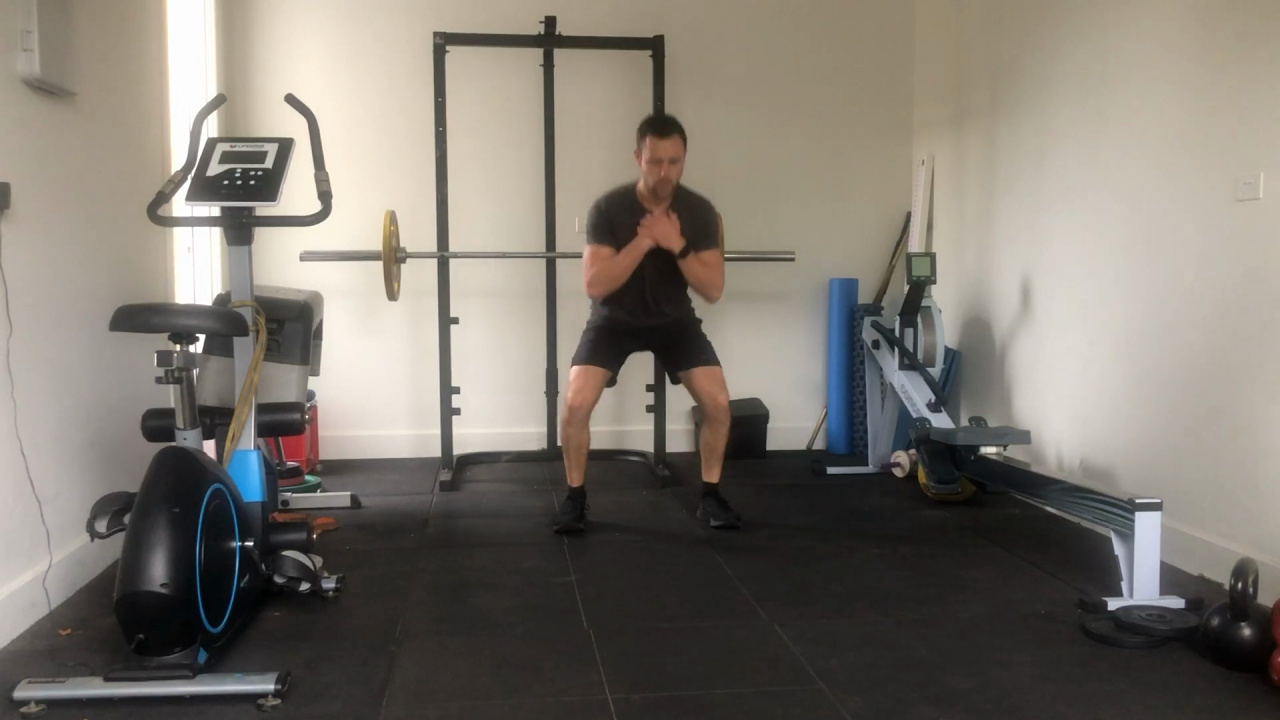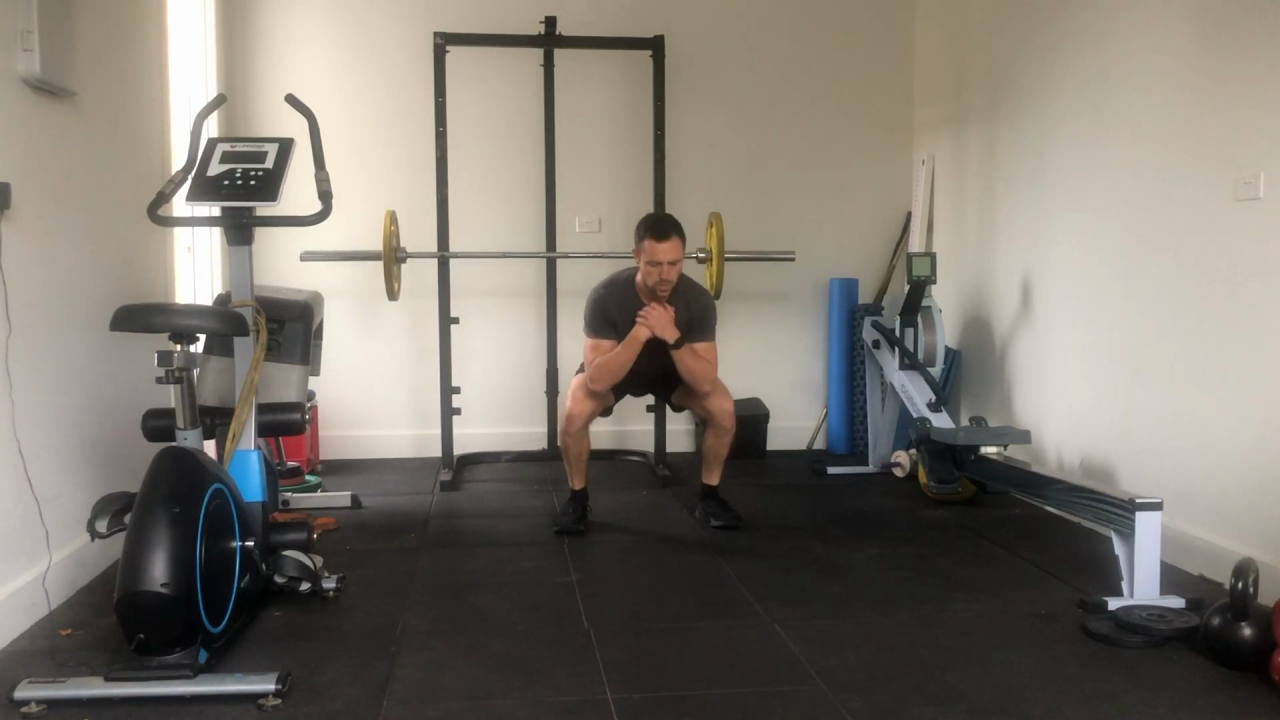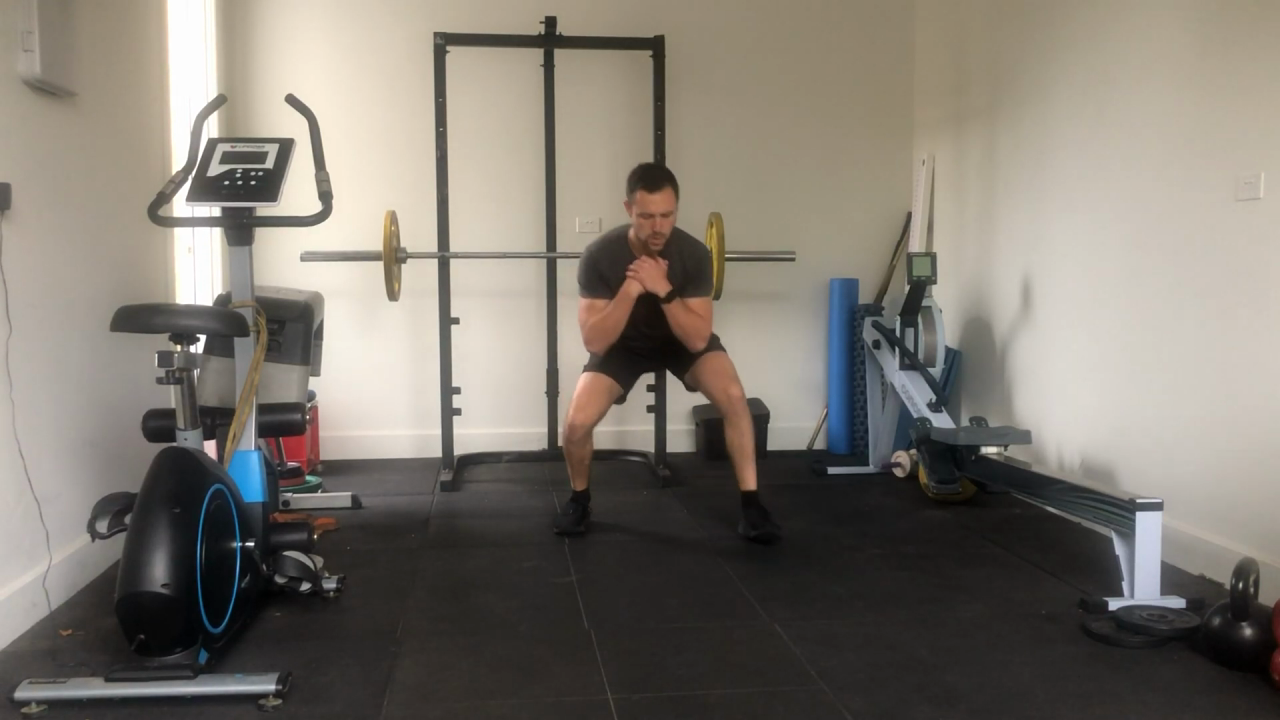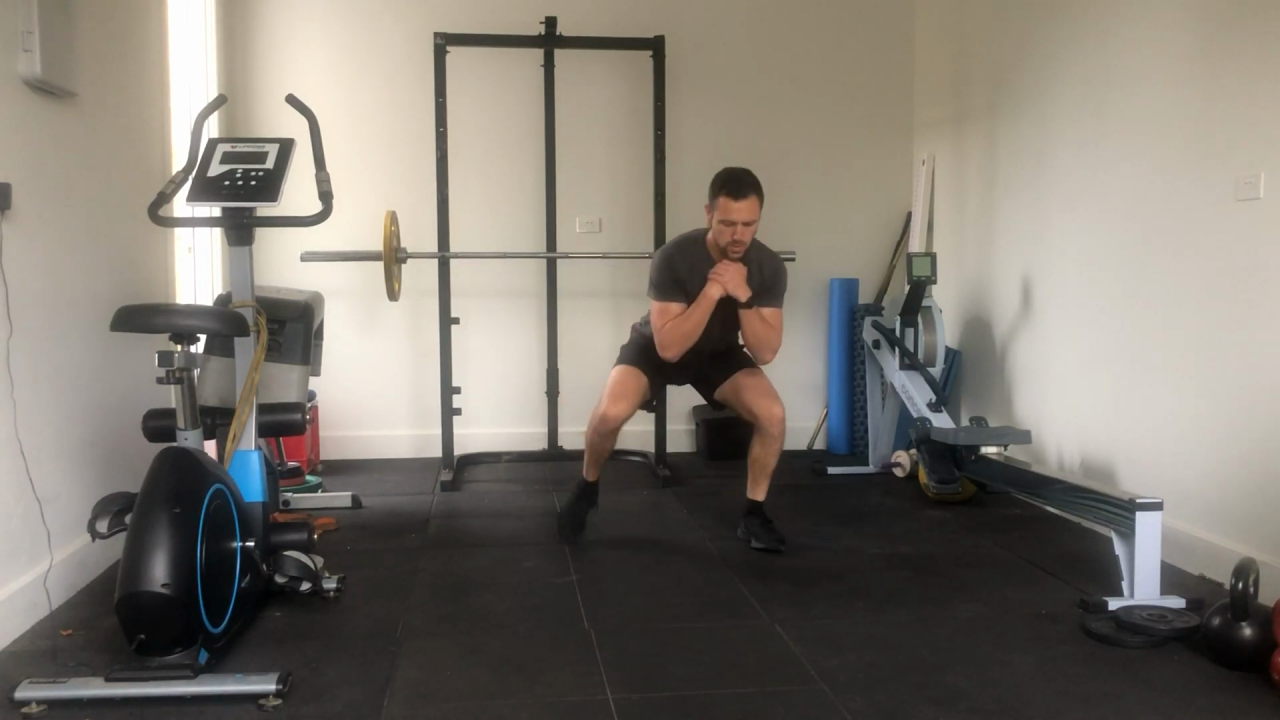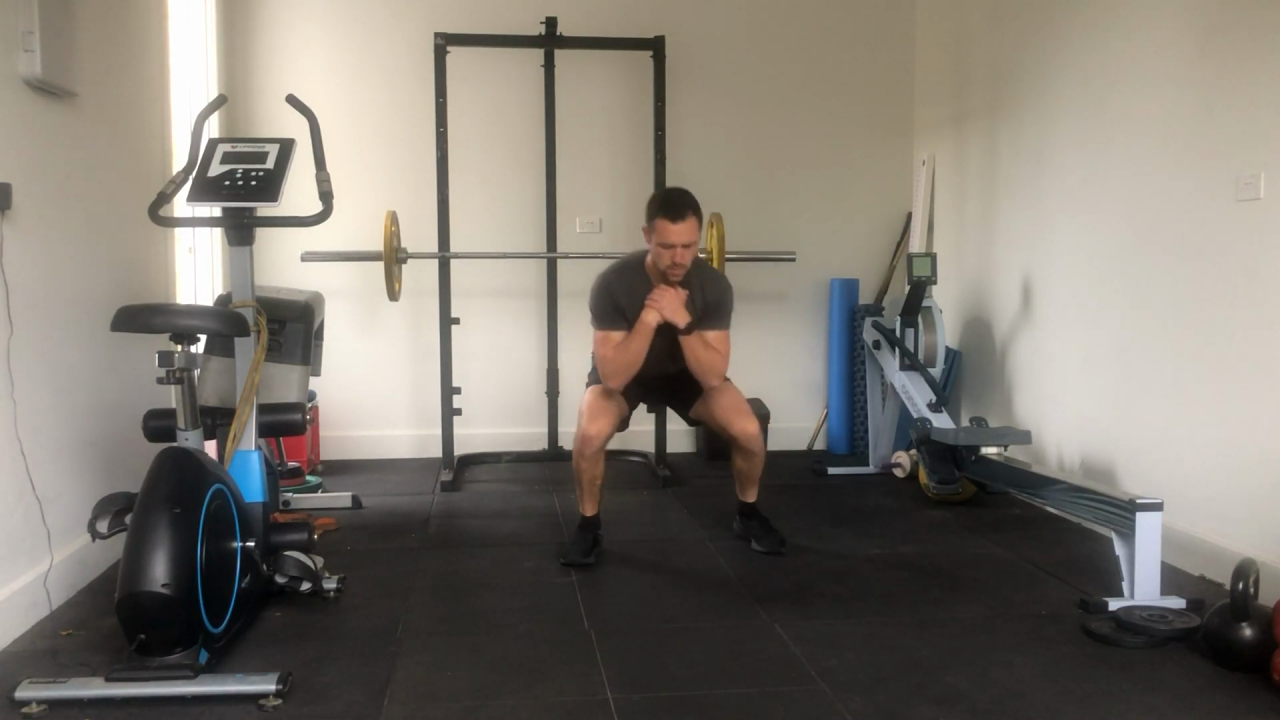
dt=0.5s
person 1, frame 1
left shoulder: (699, 211)
right shoulder: (609, 208)
left elbow: (713, 290)
right elbow: (594, 287)
left wrist: (678, 246)
right wrist: (643, 242)
left hip: (673, 319)
right hip: (616, 319)
left knee: (717, 401)
right knee: (576, 403)
left ankle: (710, 495)
right ankle: (575, 496)
person 1, frame 2
left shoulder: (697, 299)
right shoulder: (606, 297)
left elbow: (706, 383)
right elbow: (597, 380)
left wrist: (672, 337)
right wrist: (638, 334)
left hip: (671, 369)
right hip: (614, 365)
left knee: (723, 410)
right knee: (574, 414)
left ankle: (710, 496)
right ankle: (577, 498)
person 1, frame 3
left shoulder: (693, 253)
right shoulder: (600, 256)
left elbow: (698, 340)
right elbow: (593, 342)
left wrist: (664, 290)
right wrist: (629, 289)
left hip: (681, 336)
right hip: (623, 342)
left knee: (732, 396)
right knee: (577, 422)
left ankle: (751, 503)
right ankle: (579, 499)
person 1, frame 4
left shoulder: (769, 266)
right shoulder: (675, 257)
left elbow: (766, 353)
right elbow: (668, 347)
left wrist: (744, 296)
right wrist: (712, 292)
left hip: (718, 351)
right hip: (654, 346)
left knee: (772, 416)
right knee: (609, 414)
left ankle: (753, 513)
right ankle: (587, 489)
person 1, frame 5
left shoulder: (713, 286)
right shoulder: (612, 283)
left elbow: (713, 377)
right elbow: (613, 378)
left wrist: (682, 320)
right wrist: (648, 317)
left hip: (685, 369)
right hip: (622, 368)
left knee: (748, 432)
right knee: (590, 434)
left ankle: (748, 513)
right ankle: (589, 526)
